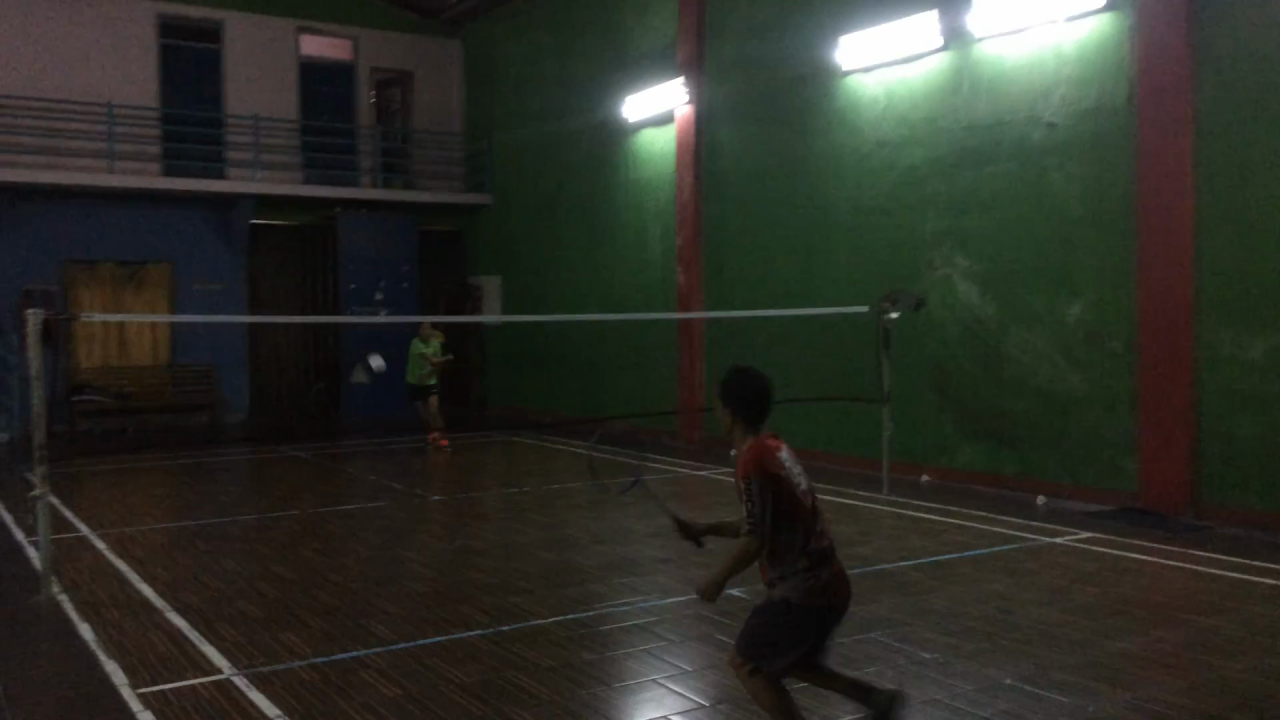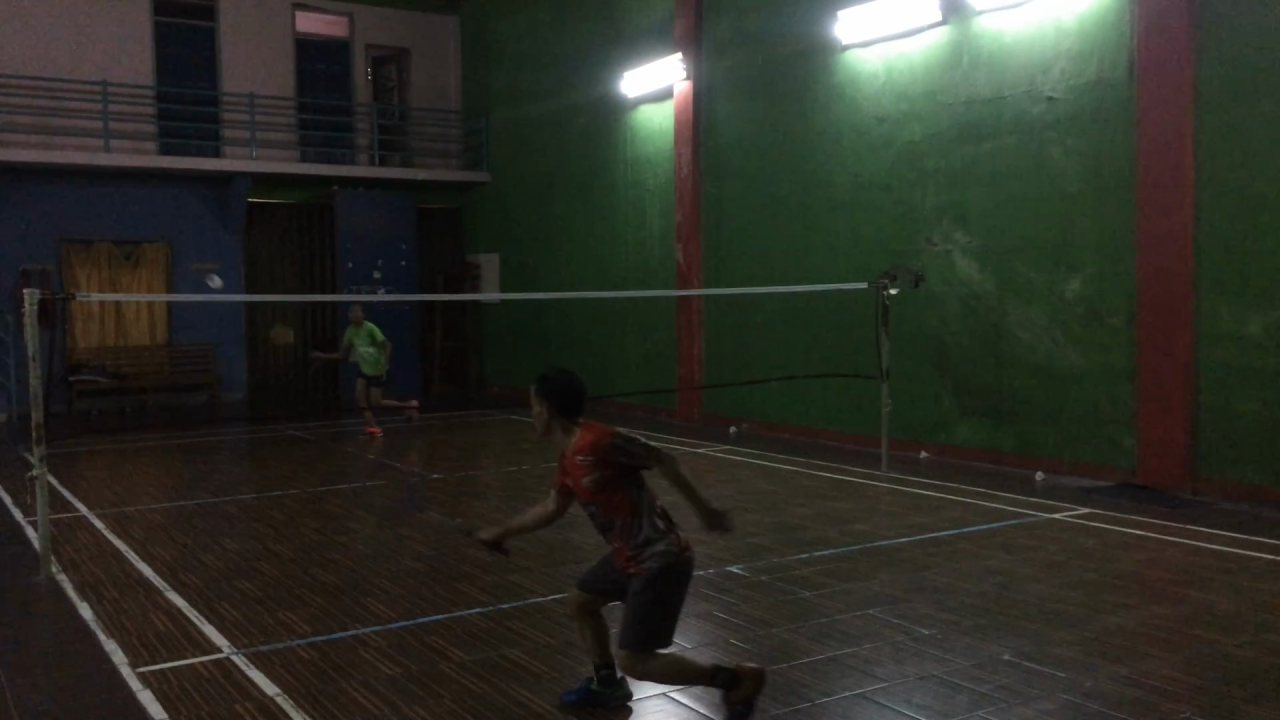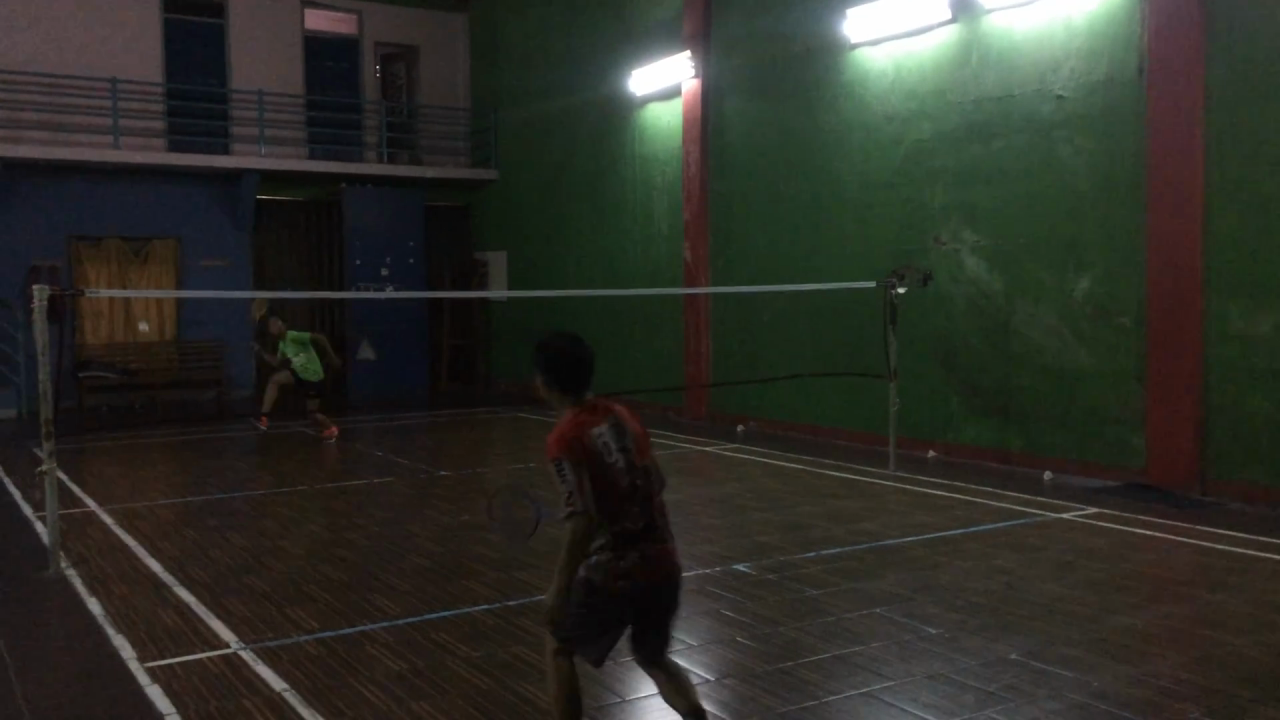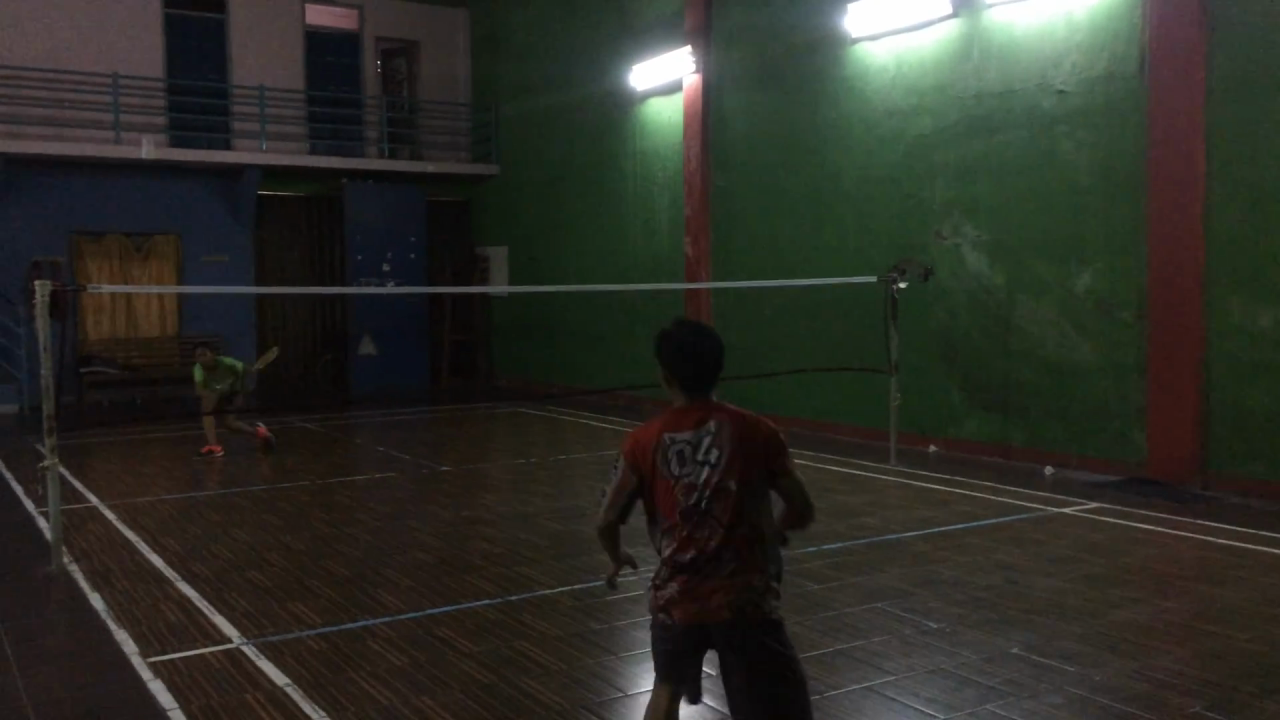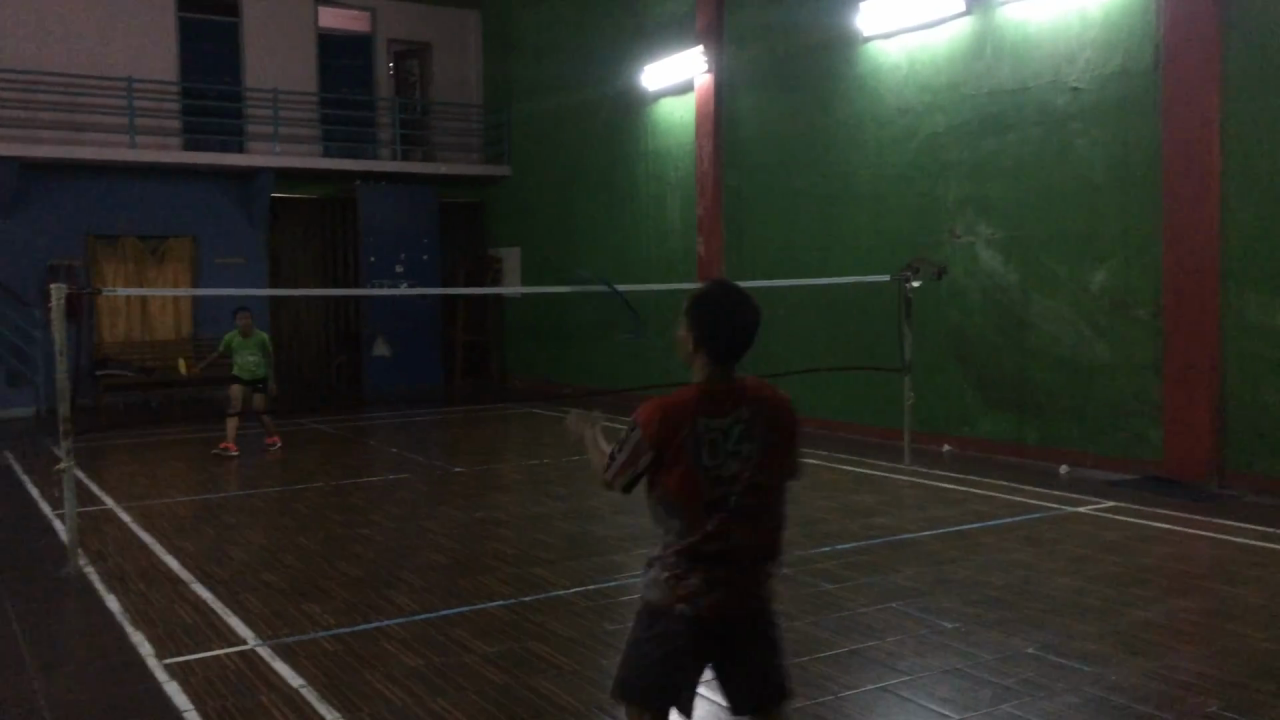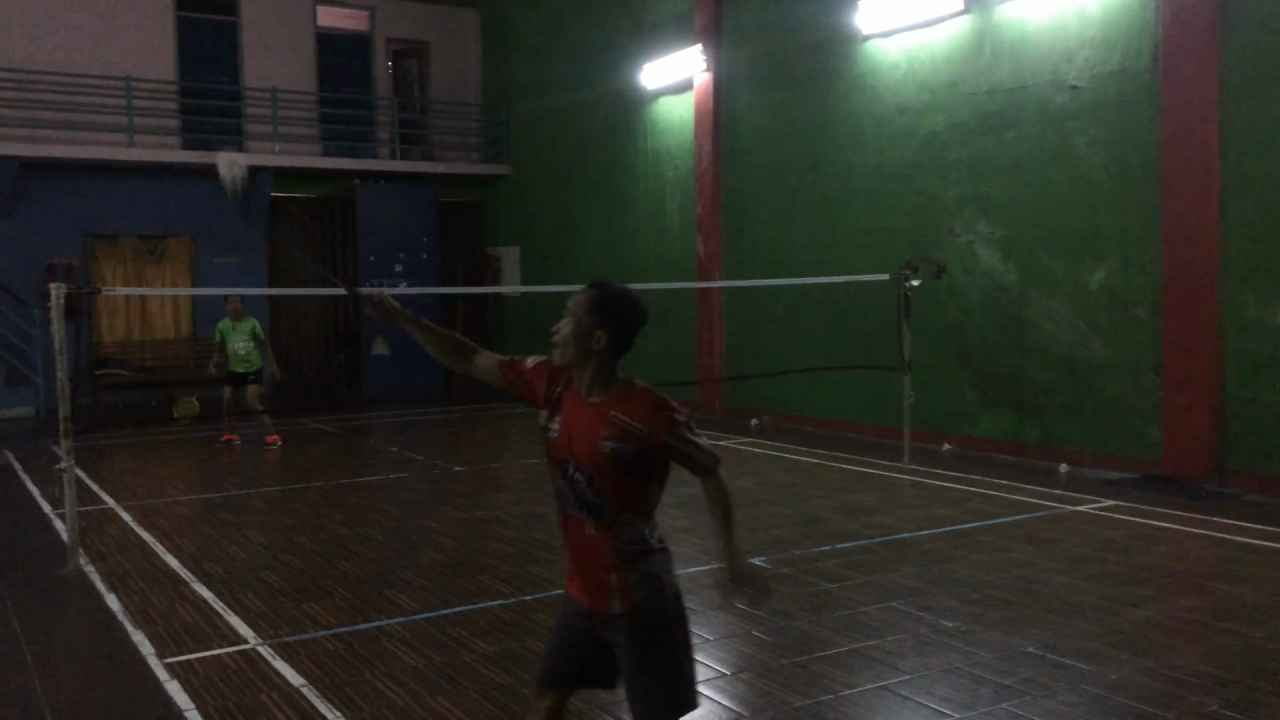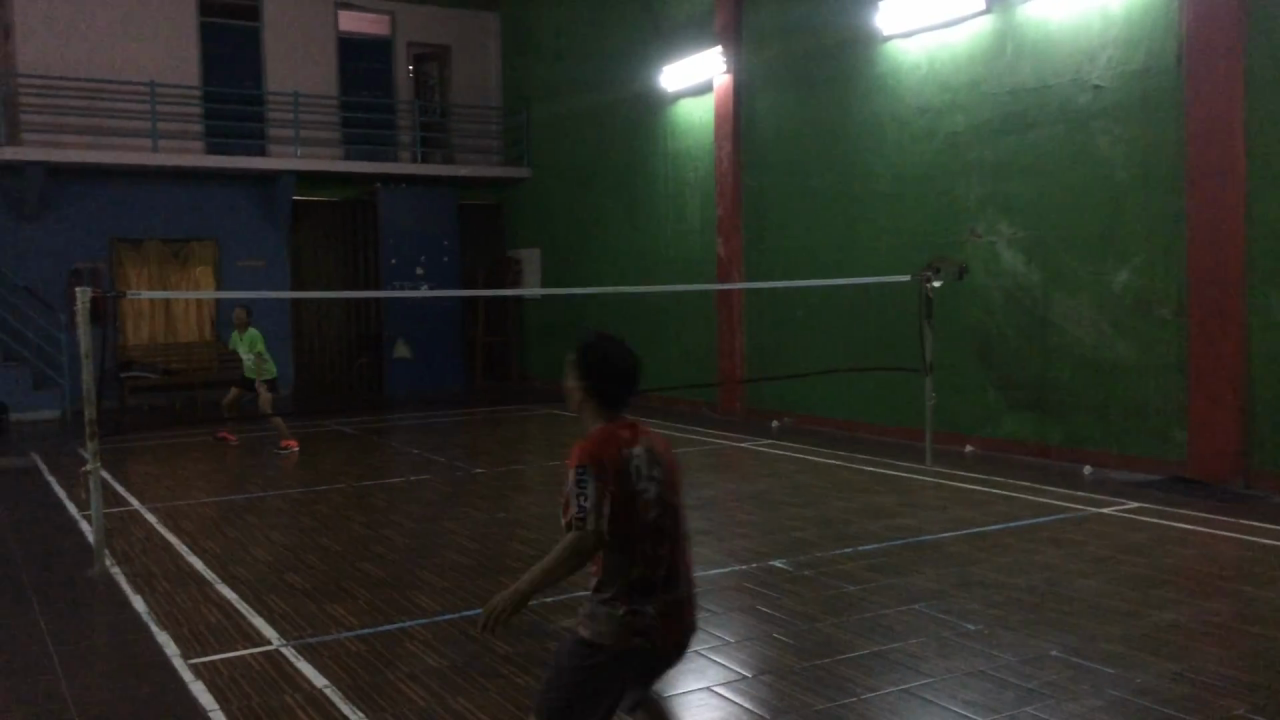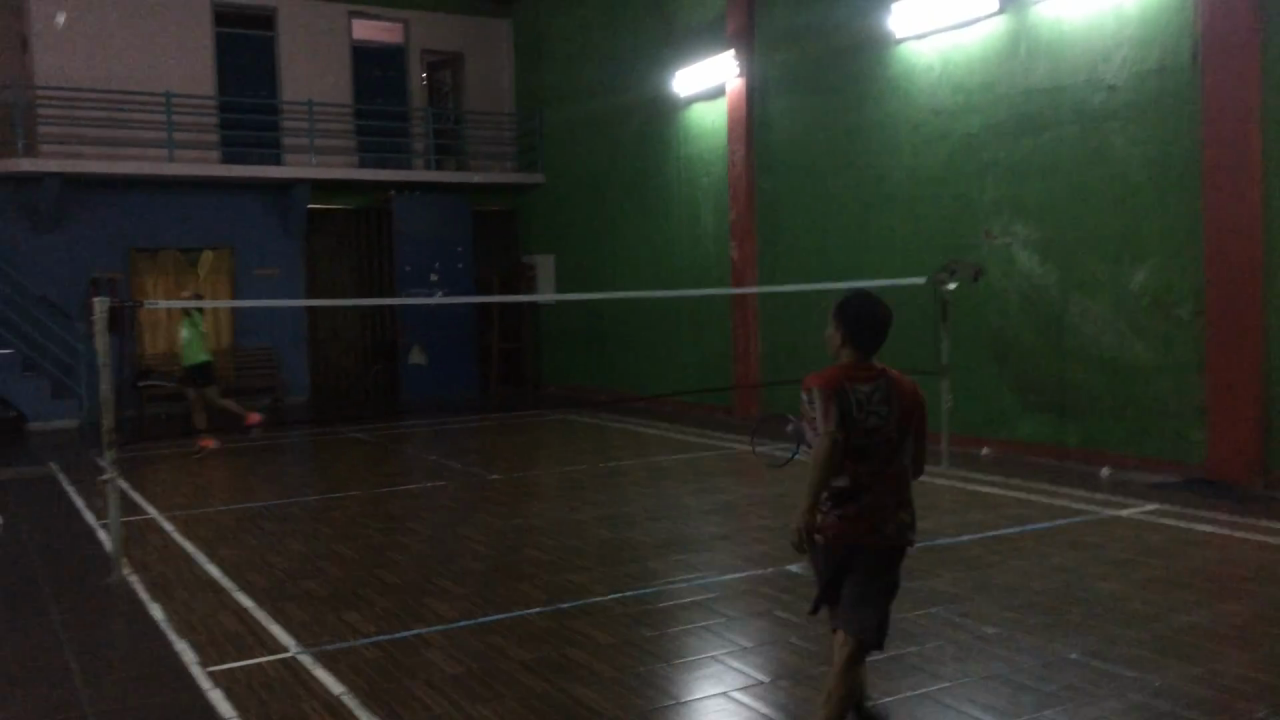
dt=0.5s
person 1, frame 1
left shoulder: (752, 464)
right shoulder: (776, 450)
left elbow: (756, 539)
left wrist: (718, 580)
right wrist: (706, 529)
left hip: (801, 591)
right hip: (823, 588)
left knee: (745, 668)
right knee: (789, 663)
person 1, frame 2
left shoulder: (598, 442)
right shoulder: (569, 457)
left elbow: (662, 460)
right elbow: (551, 509)
left wrist: (701, 508)
right wrist: (502, 532)
left hip: (660, 561)
right hip: (629, 556)
left knee: (635, 661)
right knee: (581, 602)
left ankle: (739, 680)
right ankle: (607, 684)
person 1, frame 3
left shoulder: (563, 441)
right shoulder: (622, 418)
left elbow: (583, 520)
left wrist: (560, 587)
left hip: (612, 574)
right hip: (663, 566)
left knee: (559, 651)
right knee: (655, 661)
person 1, frame 4
left shoulder: (643, 443)
right shoulder: (757, 433)
left elbow: (606, 522)
right elbow: (803, 511)
left wrist: (617, 558)
right wrist: (776, 530)
left hip: (675, 601)
right hip: (746, 603)
person 1, frame 5
left shoulder: (662, 416)
right shoulder: (775, 409)
left elbow: (612, 476)
right elbow: (788, 470)
left wrist: (587, 431)
left hip: (679, 595)
right hip: (749, 595)
person 1, frame 6
left shoulder: (649, 412)
right shoulder: (553, 383)
left elbow: (710, 474)
right elbow: (469, 360)
left wrist: (731, 553)
right wrist: (401, 318)
left hip: (640, 597)
right hip: (586, 594)
person 1, frame 7
left shoulder: (593, 454)
right shoulder: (652, 445)
left elbow: (585, 540)
left wrist: (518, 594)
left hip: (618, 621)
right hip: (675, 619)
person 1, frame 8
left shoulder: (822, 385)
right shoulder: (907, 392)
left elbow: (827, 445)
right elbow: (916, 466)
left wrist: (806, 512)
left hip: (832, 529)
right hip: (887, 531)
left knee: (845, 626)
right knee: (850, 645)
